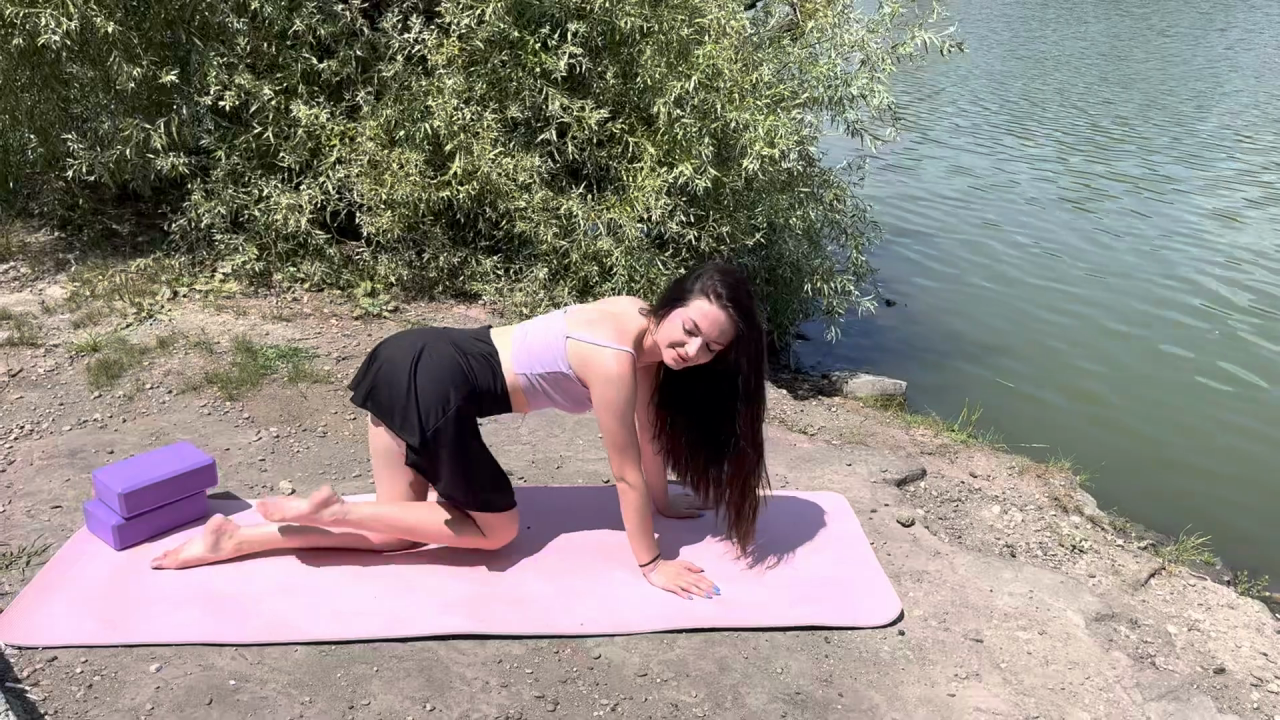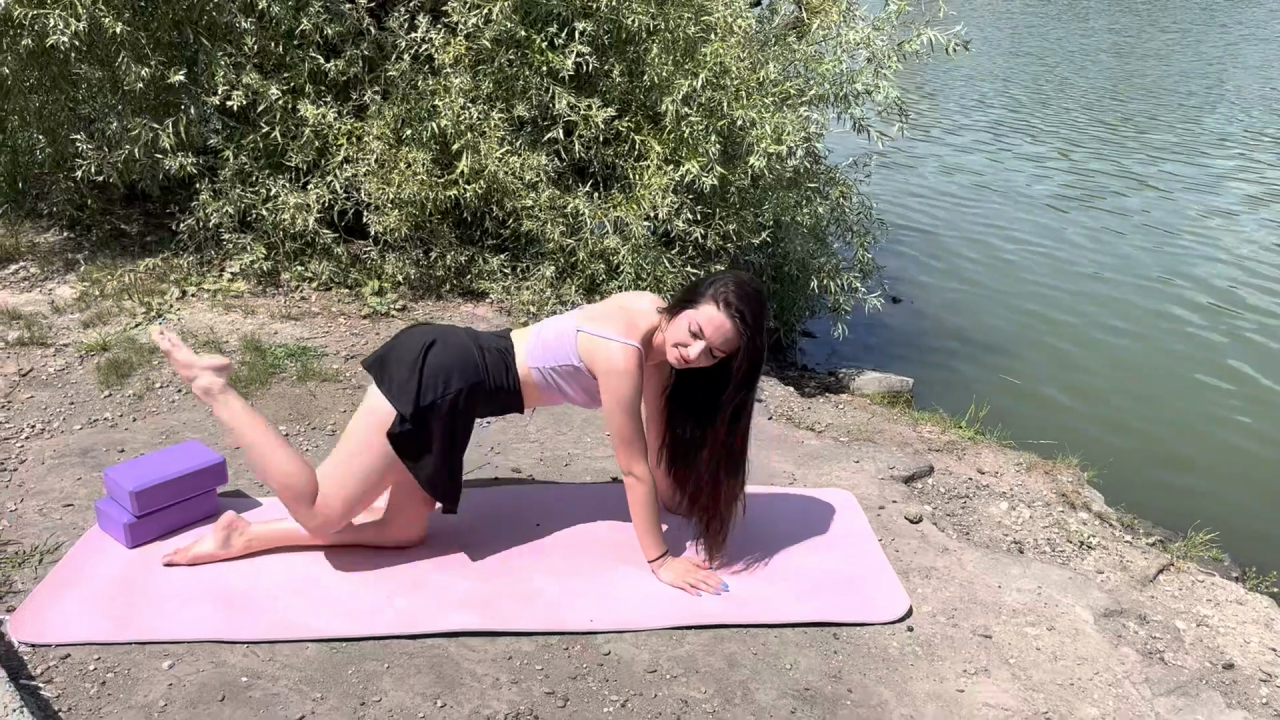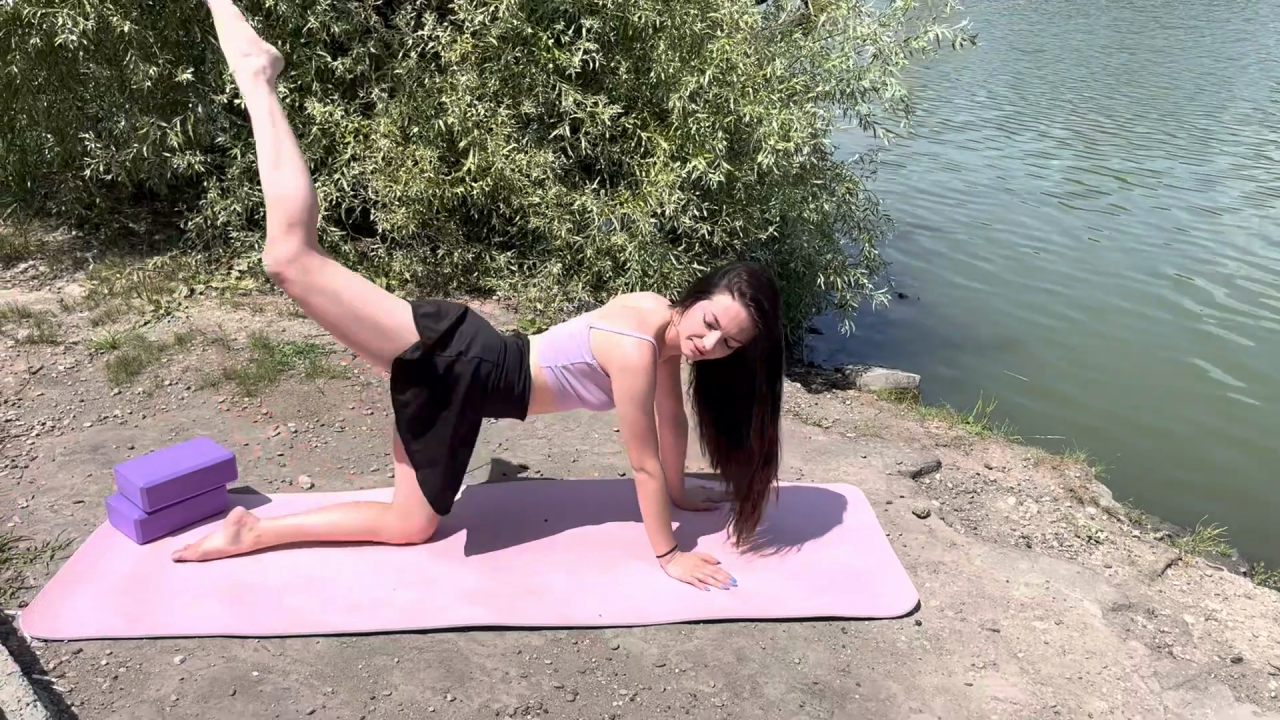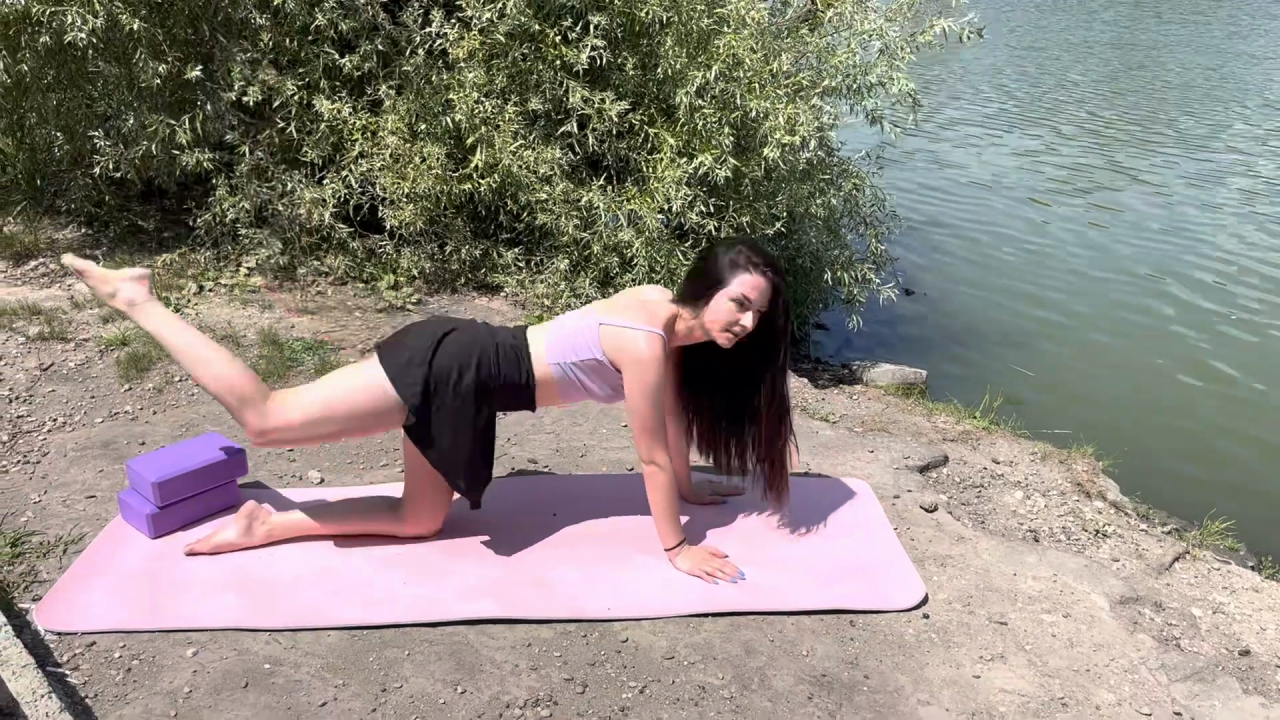
dt=0.4s
person 1, frame 1
left shoulder: (639, 319)
right shoulder: (615, 360)
left elbow: (649, 429)
right elbow: (626, 472)
left wrist: (661, 500)
right wrist: (650, 562)
left hip: (418, 361)
right hip: (433, 387)
left knee: (399, 527)
right knee: (496, 530)
left ankle: (234, 538)
right ankle: (332, 509)
person 1, frame 2
left shoulder: (654, 317)
right shoulder: (622, 354)
left elbow: (660, 427)
right elbow: (635, 468)
left wrist: (671, 499)
right wrist: (659, 558)
left hip: (446, 362)
right hip: (439, 376)
left knee: (401, 528)
right knee: (320, 512)
left ankle: (242, 534)
right ankle: (214, 386)
person 1, frame 3
left shoulder: (665, 327)
right shoulder: (635, 350)
left elbow: (671, 428)
right elbow: (644, 464)
left wrist: (678, 498)
right wrist: (668, 554)
left hip: (457, 385)
right hip: (447, 355)
left knee: (411, 526)
right knee: (289, 257)
left ankle: (253, 531)
right ankle: (257, 79)
person 1, frame 4
left shoulder: (665, 307)
right shoulder: (646, 341)
left elbow: (673, 413)
right elbow: (652, 455)
left wrist: (682, 486)
right wrist: (675, 543)
left hip: (469, 360)
right hip: (454, 369)
left knee: (422, 518)
right knee: (264, 418)
left ankle: (262, 523)
right ankle: (137, 298)
